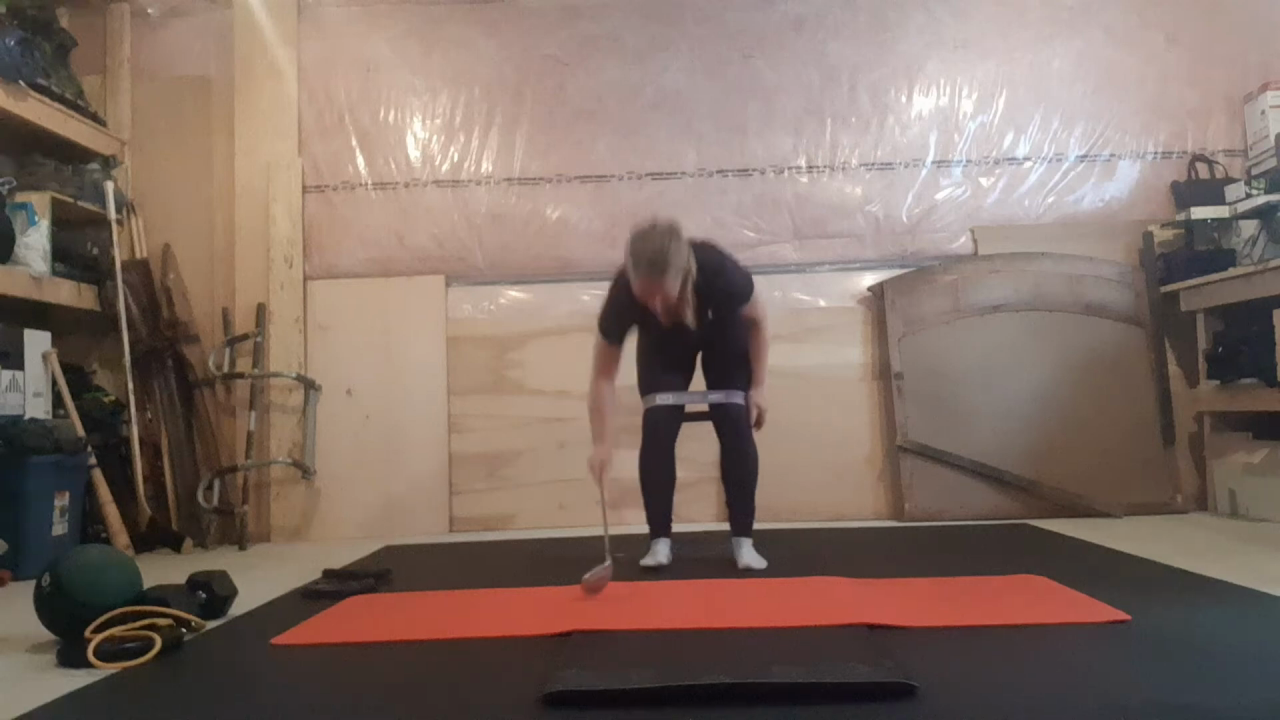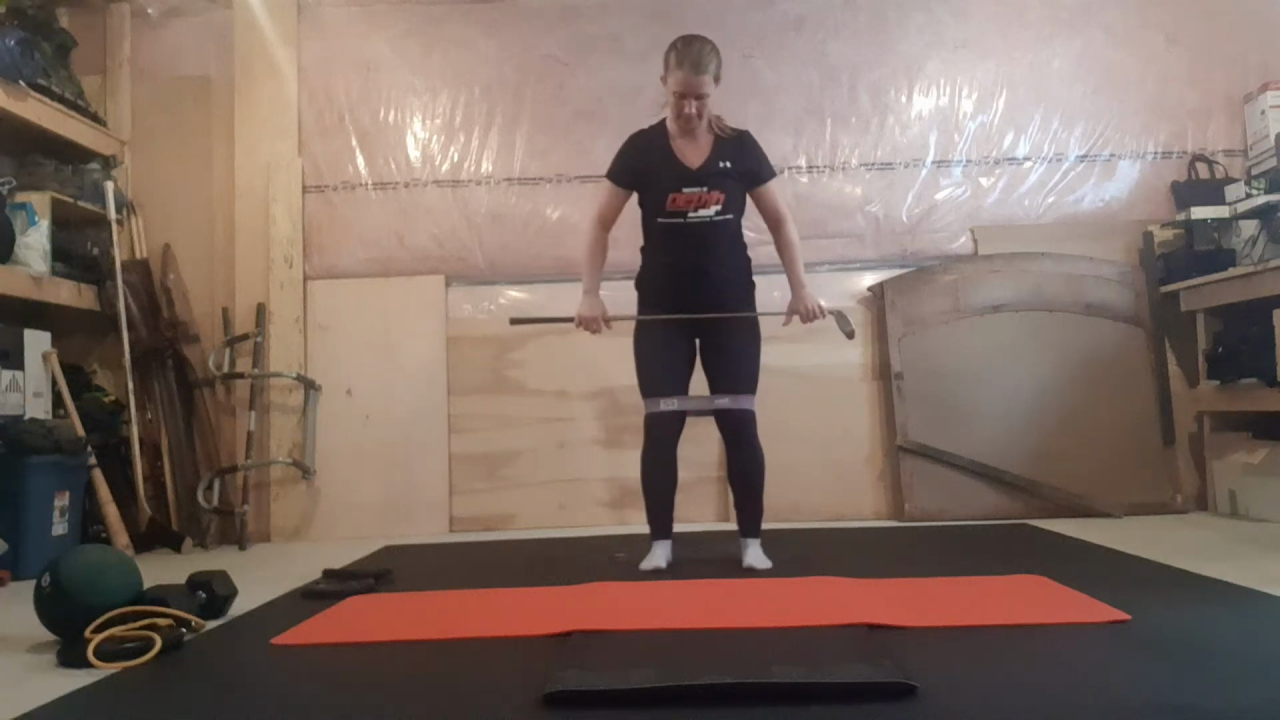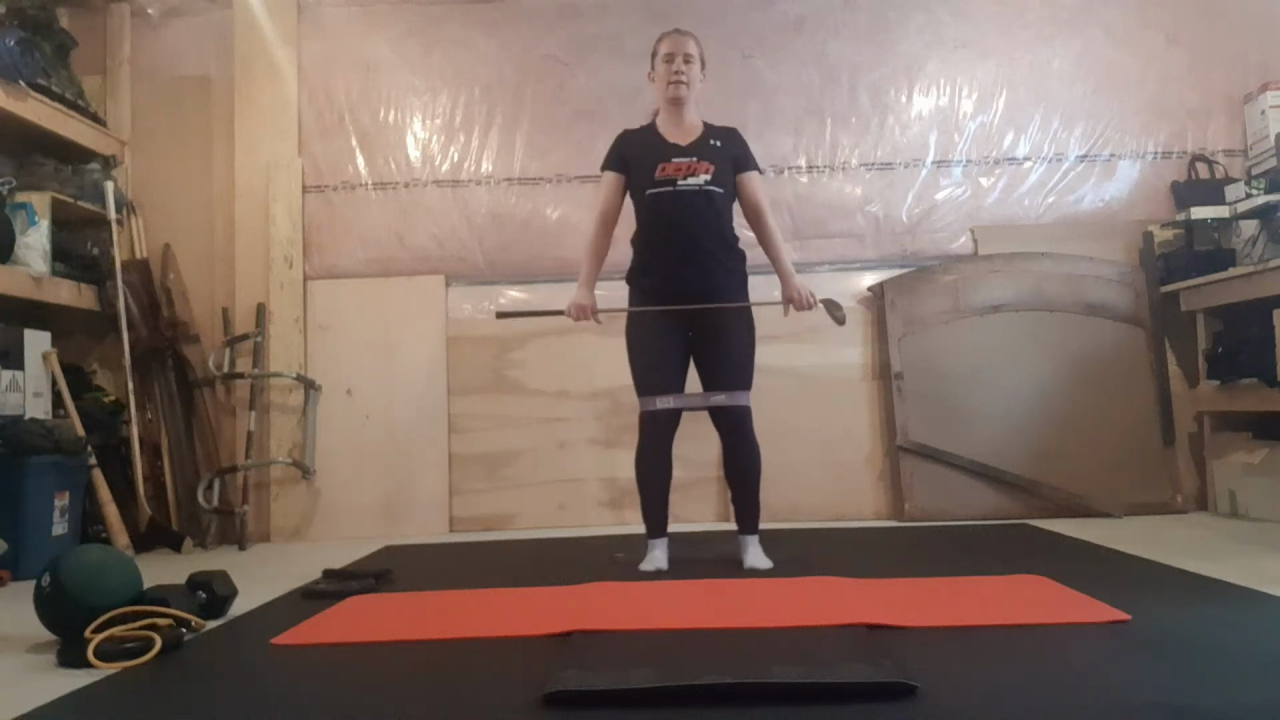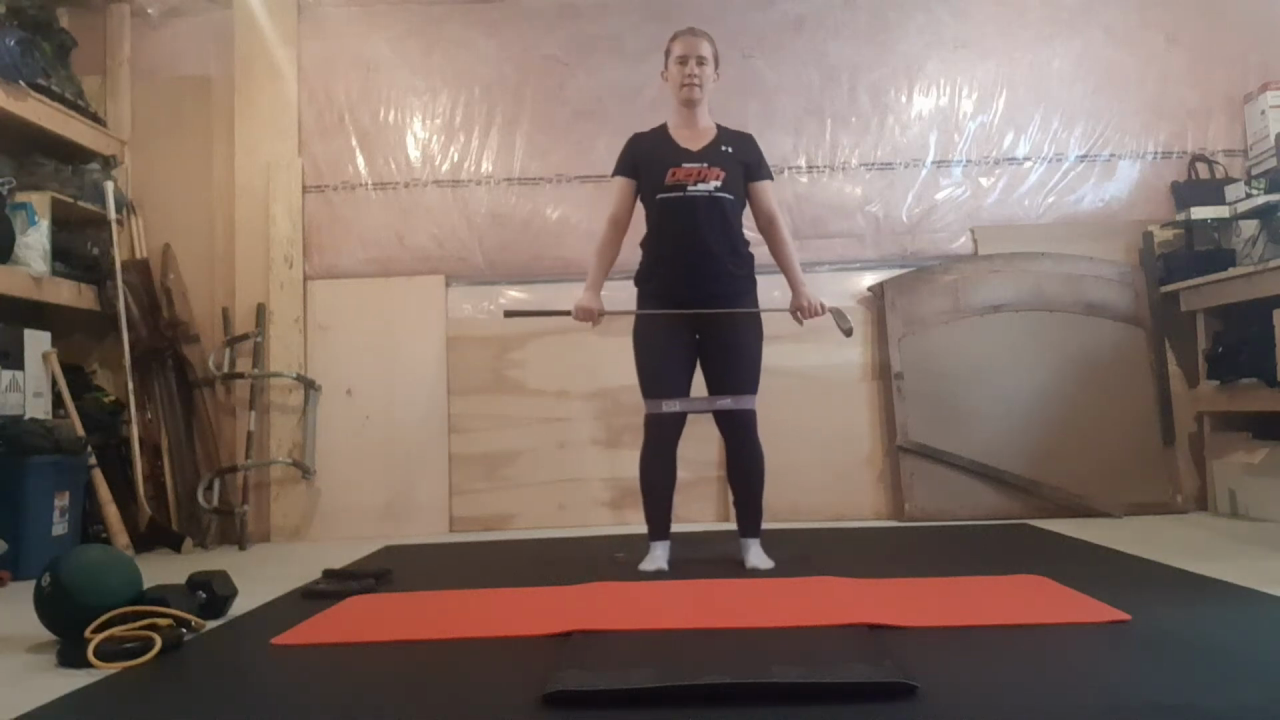
dt=1s
person 1, frame 1
left shoulder: (720, 274)
right shoulder: (623, 297)
left elbow: (756, 321)
right elbow: (603, 376)
left wrist: (757, 387)
right wrist: (601, 441)
left hip: (725, 336)
right hip: (663, 347)
left knee: (734, 423)
right knee: (658, 427)
left ankle: (743, 540)
right ankle: (660, 540)
person 1, frame 2
left shoulder: (740, 147)
right shoulder: (641, 149)
left elbow: (779, 220)
right elbow: (601, 225)
left wrist: (800, 289)
right wrist: (590, 295)
left hip: (731, 308)
right hip: (661, 311)
left knee: (739, 424)
right knee: (661, 426)
left ankle: (751, 541)
right ankle: (660, 543)
person 1, frame 3
left shoulder: (728, 141)
right shoulder: (630, 145)
left elbow: (758, 213)
right elbow: (605, 220)
left wrist: (789, 278)
right wrist: (585, 286)
left hip: (724, 300)
right hip: (654, 303)
left knee: (735, 418)
right knee: (656, 422)
left ankle: (750, 539)
right ankle: (657, 543)
person 1, frame 4
left shoulder: (742, 146)
right shoulder: (642, 147)
left elbow: (770, 221)
right elbow: (616, 223)
left wrist: (799, 287)
right wrist: (591, 288)
left hip: (732, 305)
right hip: (662, 307)
left knee: (739, 423)
right knee: (662, 425)
left ankle: (751, 540)
right ankle: (658, 544)
